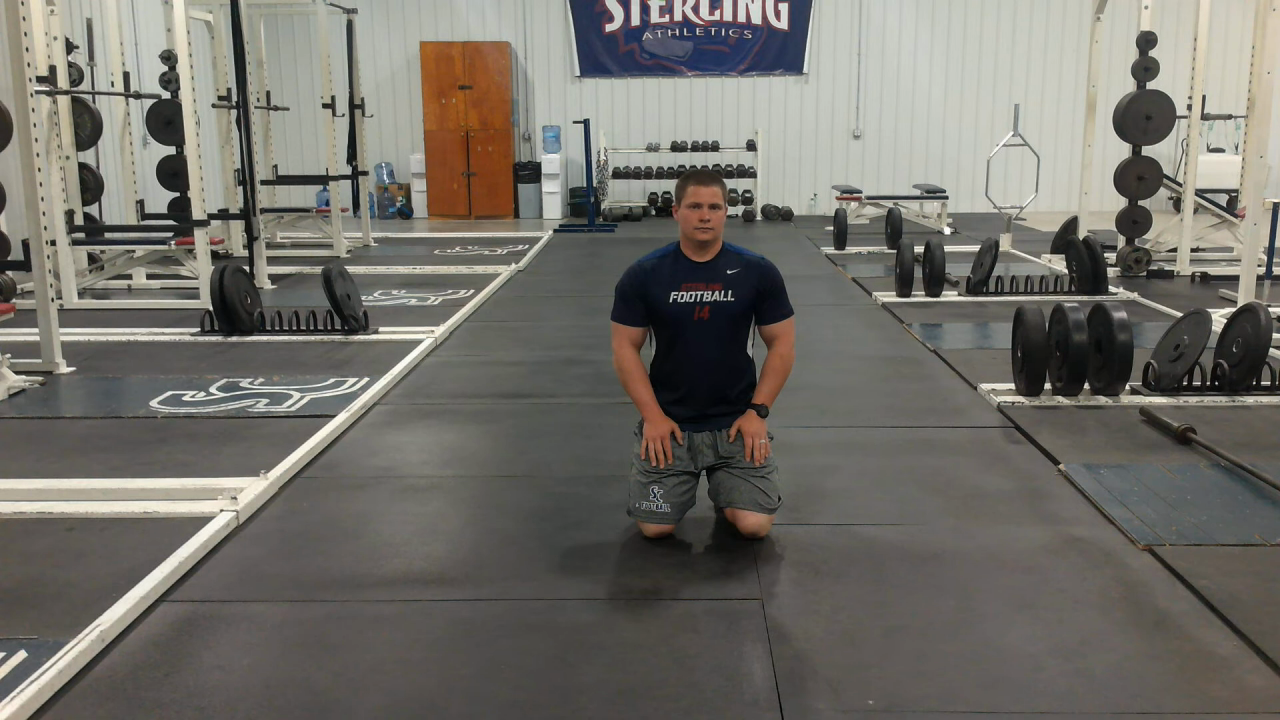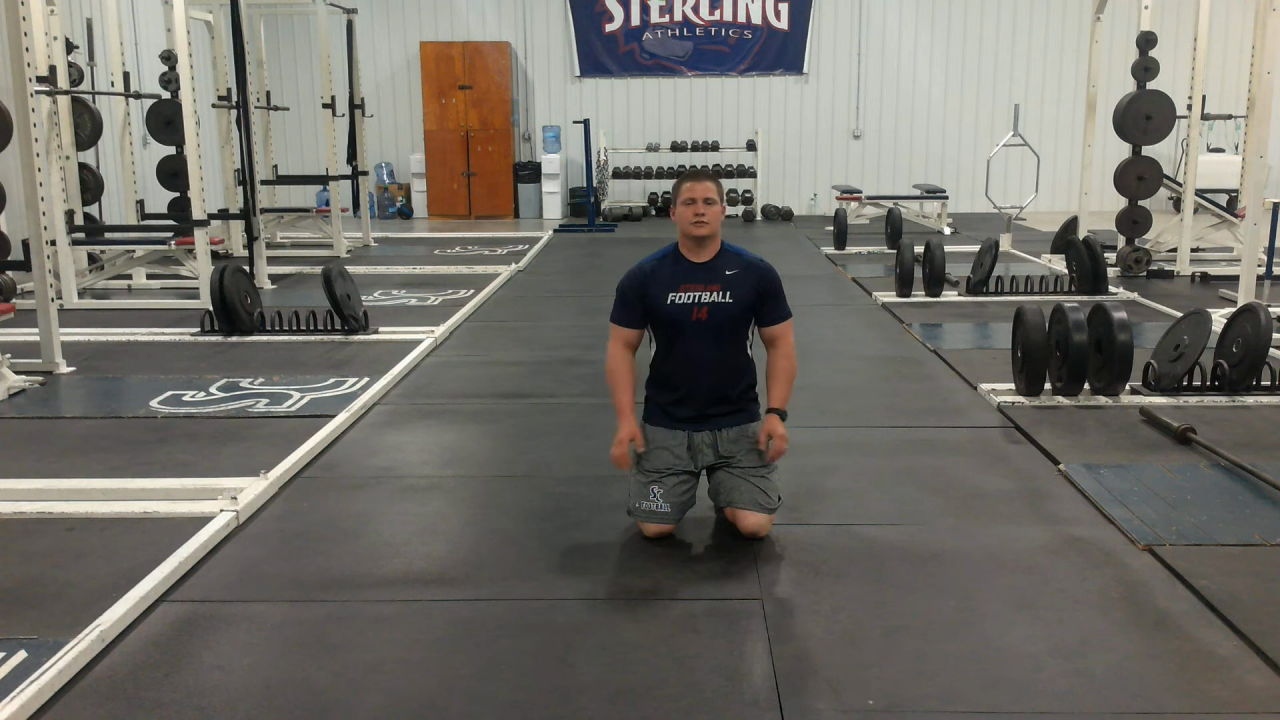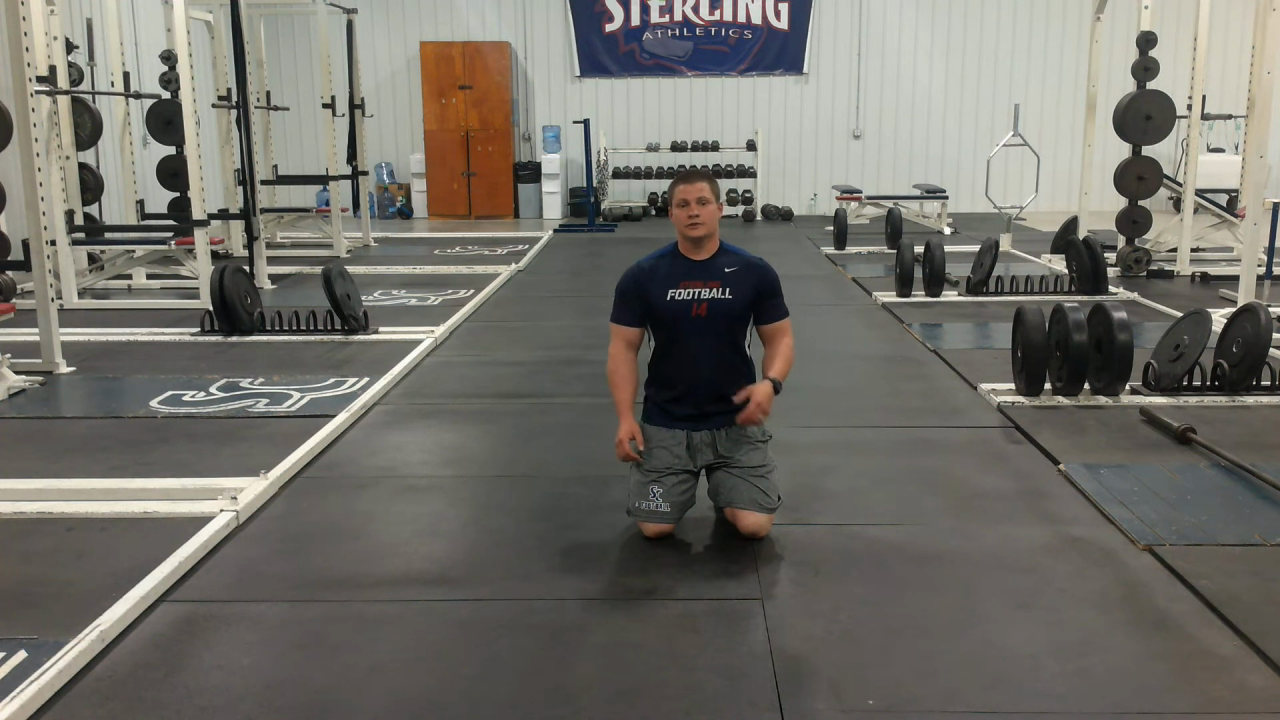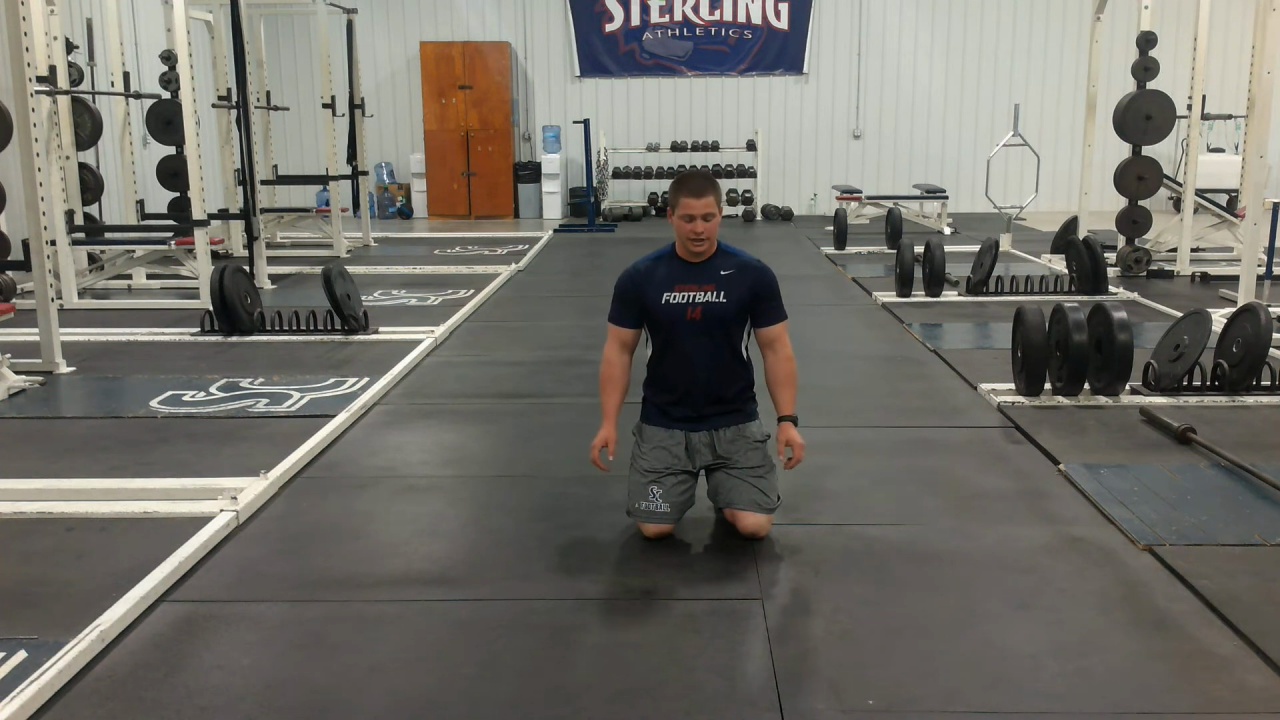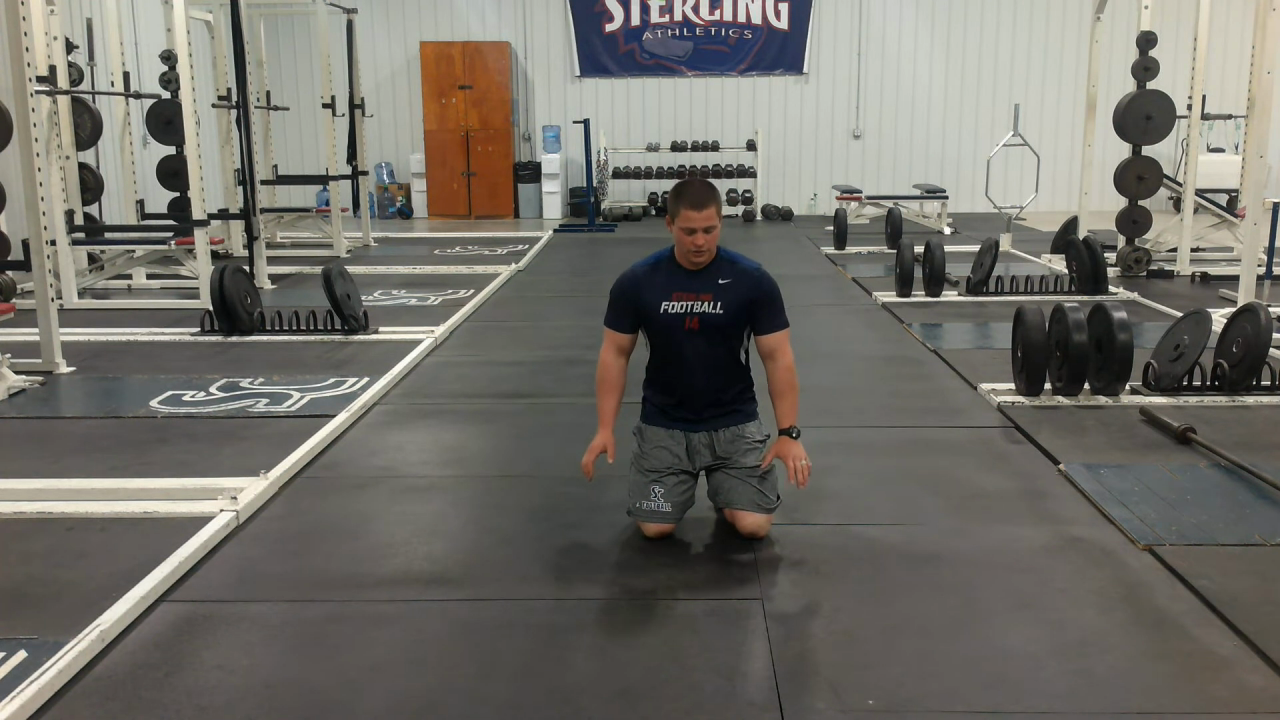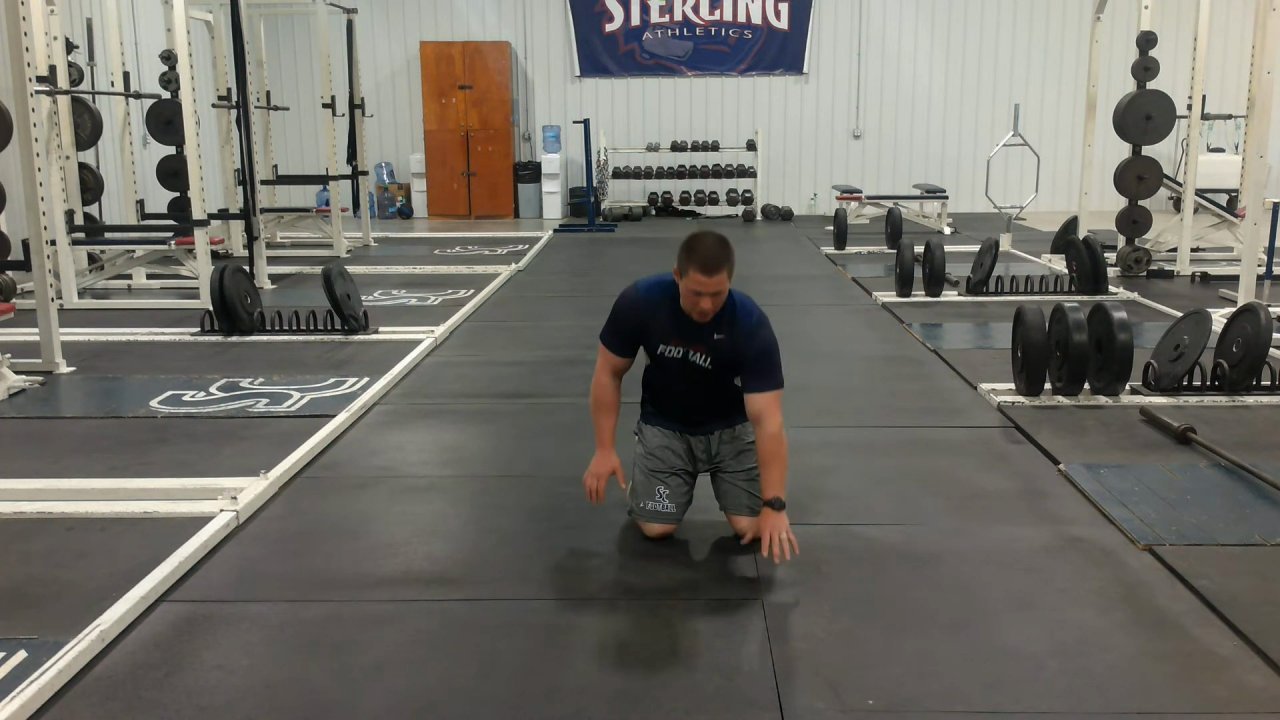
dt=0.7s
person 1, frame 1
left shoulder: (758, 272)
right shoulder: (643, 275)
left elbow: (781, 346)
right elbow: (625, 348)
left wrist: (757, 411)
right wrist: (652, 415)
left hip: (737, 420)
right hip: (668, 421)
left knee: (754, 525)
right knee: (655, 526)
left ankle: (722, 484)
right ankle: (690, 478)
person 1, frame 2
left shoulder: (757, 273)
right shoulder: (643, 277)
left elbow: (780, 346)
right elbow: (622, 347)
left wrist: (776, 413)
right wrist: (626, 417)
left hip: (737, 420)
right hip: (666, 422)
left knee: (754, 525)
right knee: (655, 527)
left ankle: (722, 486)
right ankle: (688, 481)
person 1, frame 3
left shoulder: (755, 272)
right shoulder: (642, 276)
left elbow: (779, 338)
right elbow: (623, 348)
left wrist: (770, 383)
right wrist: (626, 417)
left hip: (736, 421)
right hip: (665, 422)
left knee: (754, 525)
right knee: (655, 527)
left ankle: (720, 483)
right ankle: (689, 478)
person 1, frame 4
left shoulder: (753, 274)
right shoulder: (639, 277)
left elbow: (776, 349)
right elbow: (618, 349)
left wrist: (787, 419)
right wrist: (609, 421)
left hip: (735, 421)
right hip: (664, 423)
left knee: (753, 525)
right knee: (654, 527)
left ankle: (721, 486)
right ankle: (687, 482)
person 1, frame 5
left shoulder: (752, 280)
right shoulder: (637, 282)
left elbow: (778, 358)
right elbow: (615, 354)
left wrist: (788, 433)
right wrist: (605, 428)
left hip: (734, 422)
right hip: (665, 424)
left knee: (753, 525)
right knee: (655, 527)
left ankle: (721, 485)
right ankle: (685, 479)
person 1, frame 6
left shoulder: (751, 326)
right shoulder: (639, 301)
left elbow: (767, 420)
right elbow: (608, 373)
left wrist: (774, 505)
right wrist: (604, 449)
left hip: (732, 427)
right hip: (665, 427)
left knee: (750, 526)
right knee: (655, 527)
left ankle: (716, 473)
right ankle: (659, 478)
